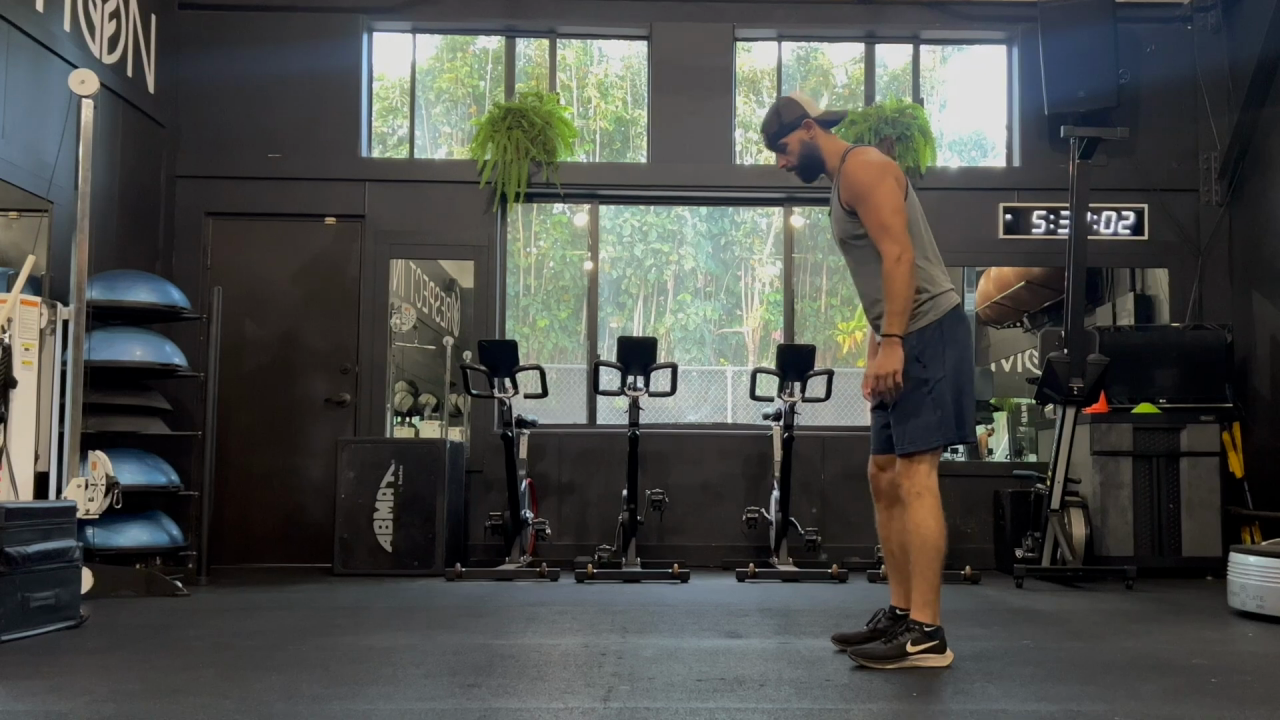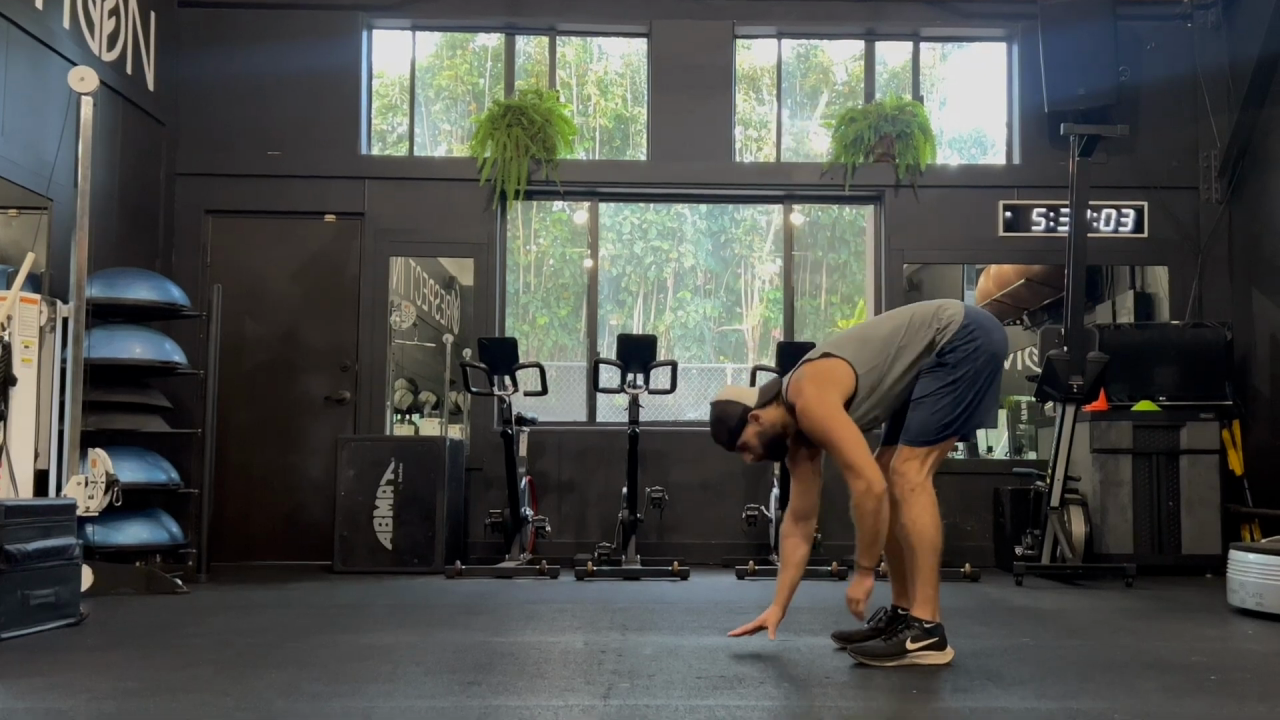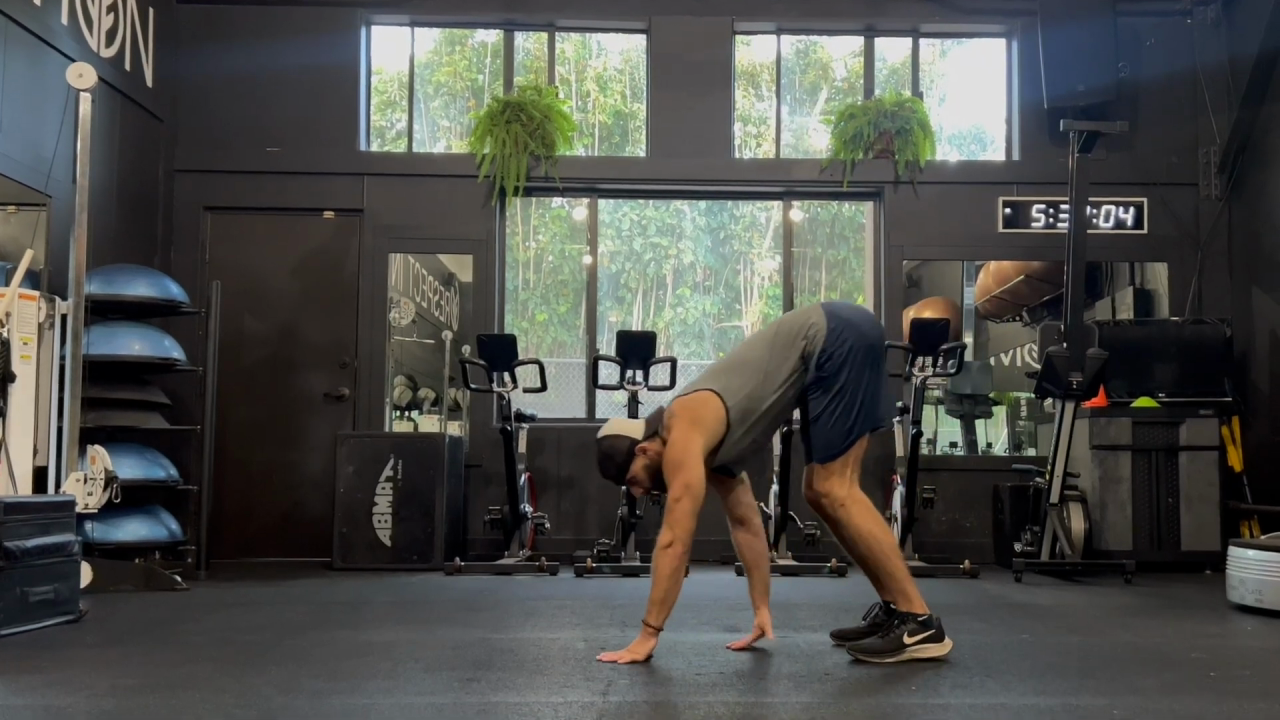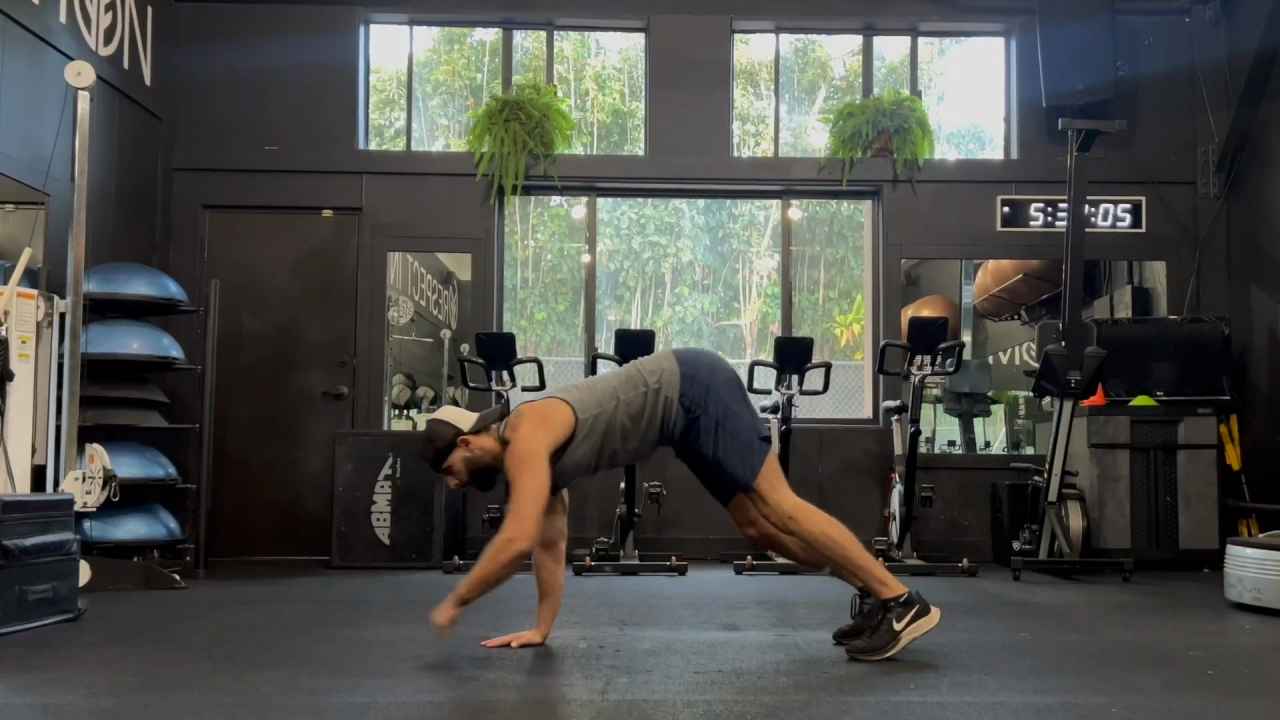
dt=1s
person 1, frame 1
left shoulder: (863, 166)
right shoulder: (843, 182)
left elbow: (898, 257)
left wrist: (891, 342)
right wrist: (877, 351)
left hip: (927, 333)
right hip: (904, 341)
left knee: (912, 479)
right knee: (884, 478)
left ankle: (926, 633)
right ankle: (901, 614)
person 1, frame 2
left shoulder: (811, 401)
right shoulder: (796, 426)
left elbow: (869, 485)
right elbow: (800, 519)
left wrist: (863, 572)
right wrist: (777, 607)
left hip: (965, 338)
right hip: (951, 345)
left knee: (908, 474)
right knee: (894, 477)
left ankle: (925, 630)
right ankle: (903, 614)
person 1, frame 3
left shoulder: (682, 438)
right shoulder: (708, 442)
left elbow: (674, 541)
right elbow: (744, 521)
left wrist: (647, 636)
right wrist: (761, 610)
left hip: (840, 337)
right hip: (831, 339)
left knee: (833, 491)
right knee: (820, 492)
left ankle: (919, 624)
right ankle: (895, 610)
person 1, frame 4
left shoulder: (523, 438)
right shoulder: (531, 451)
left elbow: (518, 538)
right elbow: (546, 540)
left wrist: (456, 602)
right wrist: (542, 626)
left hip: (693, 387)
right hip: (686, 402)
left knee: (778, 510)
right knee: (757, 526)
left ankle: (902, 602)
right ankle: (875, 596)
